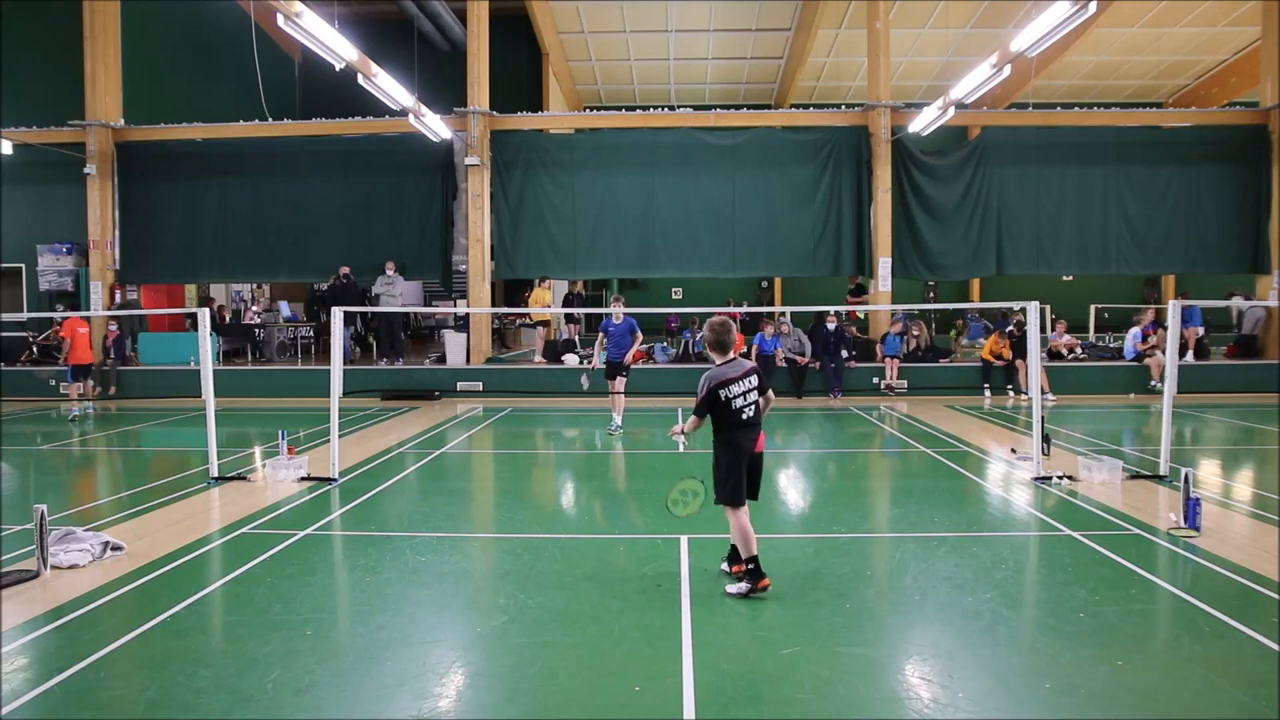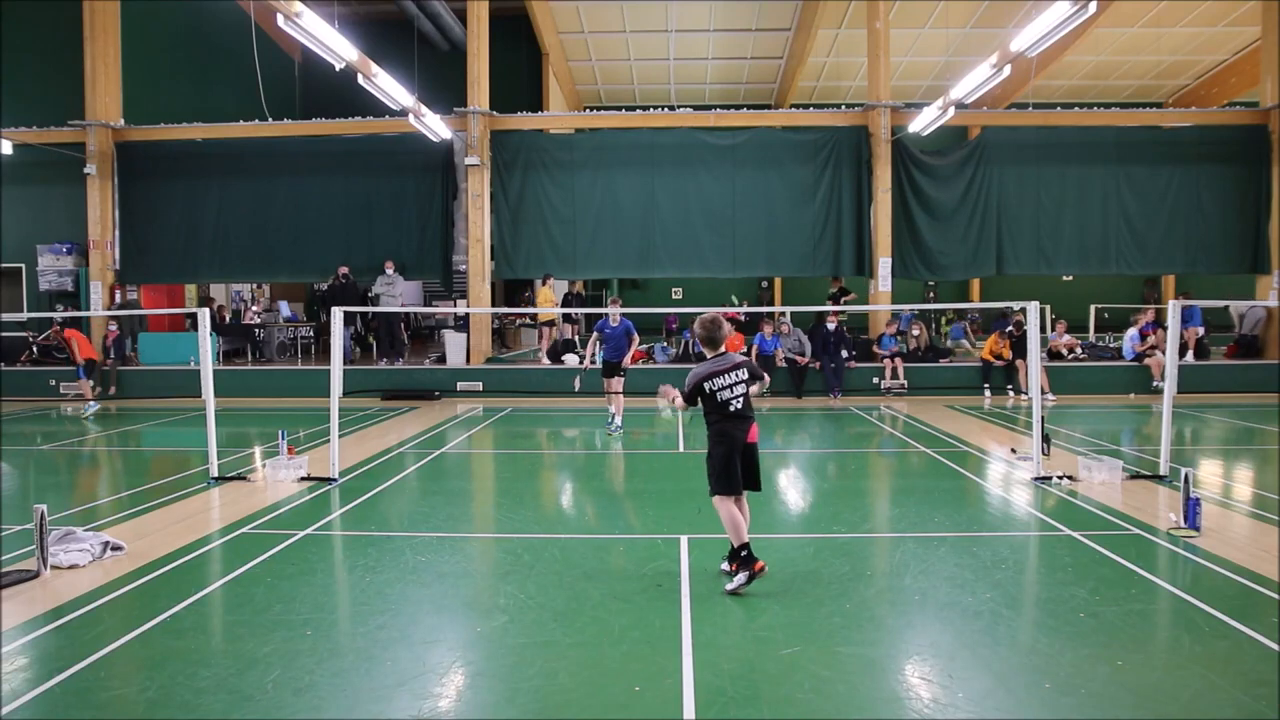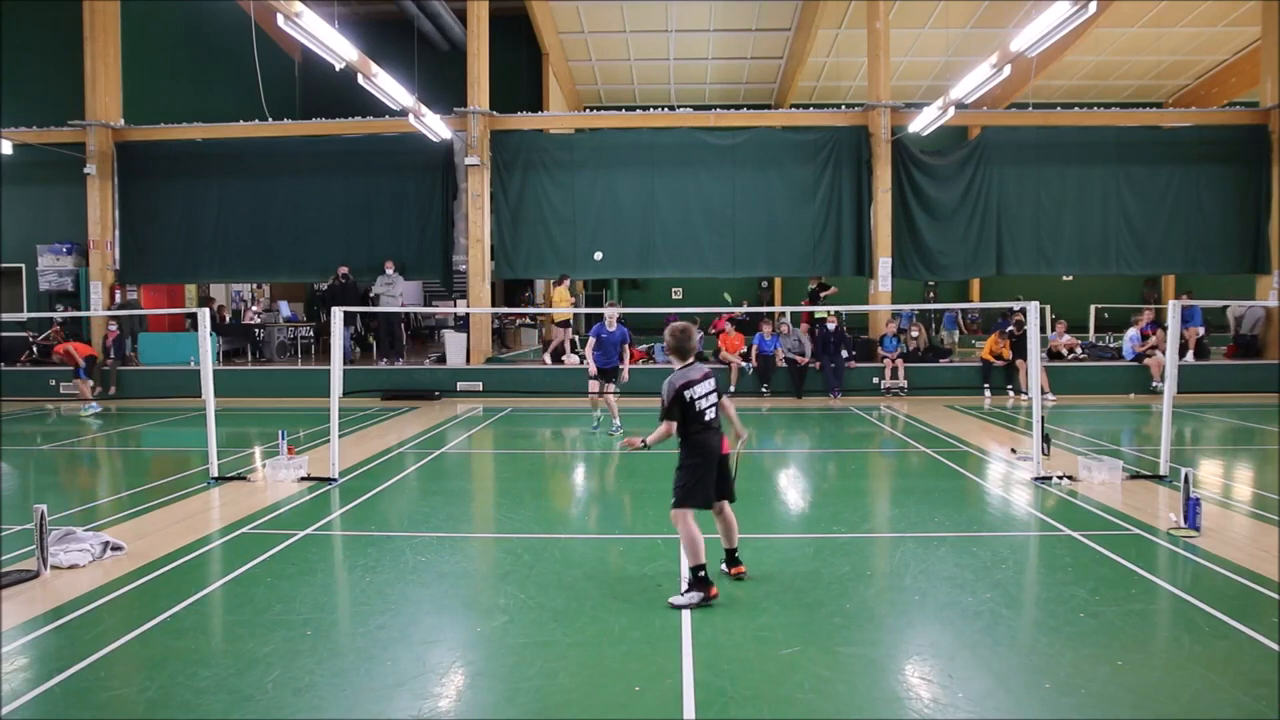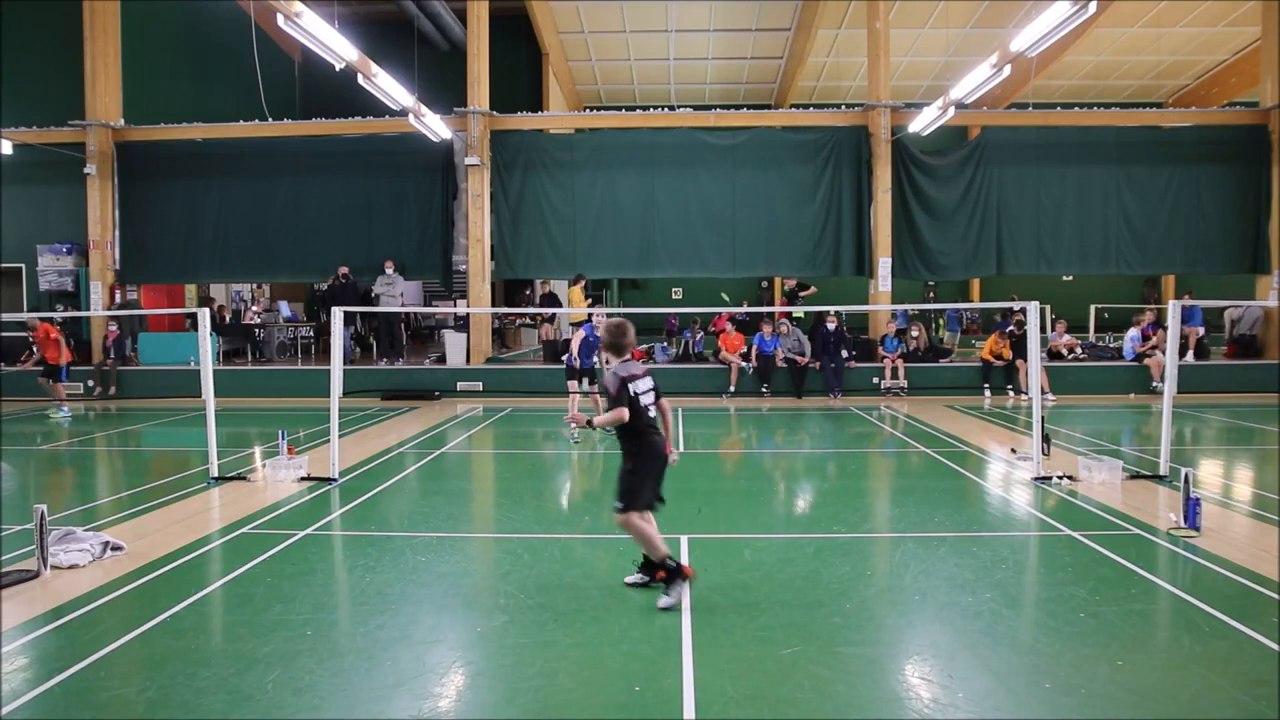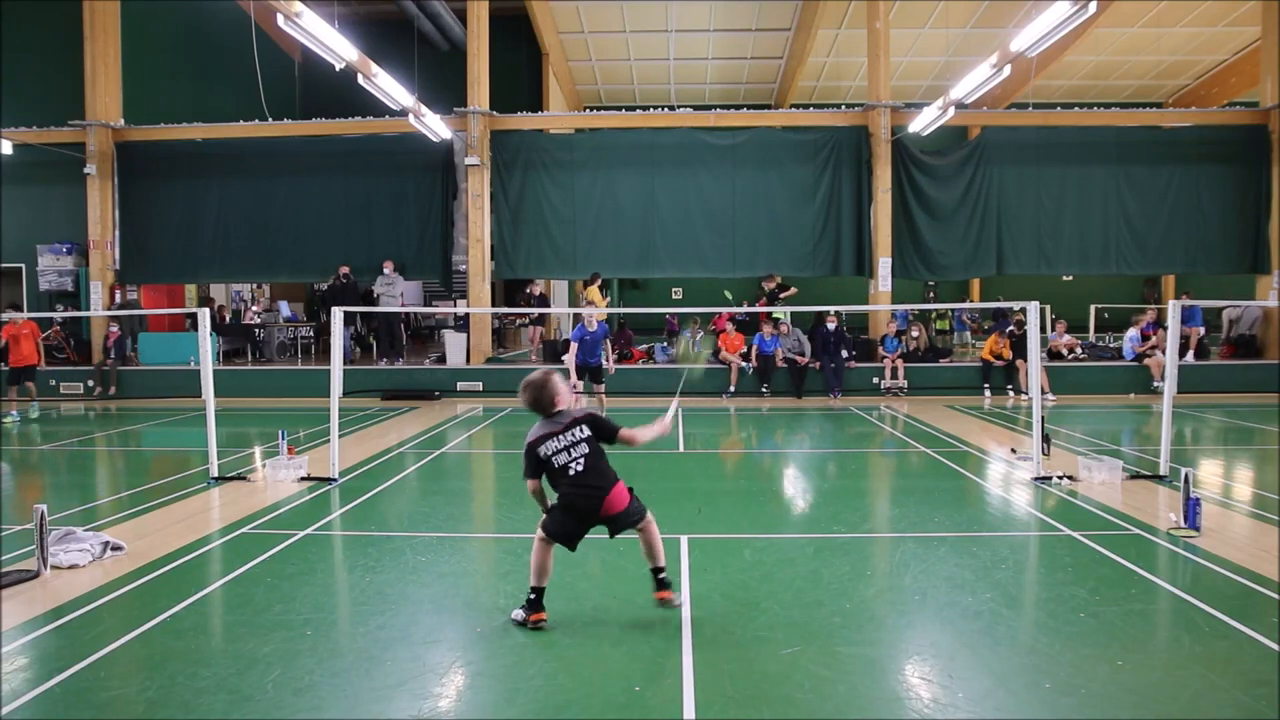
dt=0.5s
person 1, frame 1
left shoulder: (711, 379)
right shoulder: (751, 368)
left elbow: (697, 420)
right elbow: (769, 399)
left wrist: (681, 430)
left hip: (730, 447)
right hip: (755, 442)
left knee: (733, 509)
right knee: (740, 502)
left ankle: (755, 574)
right ankle: (736, 558)
person 1, frame 2
left shoulder: (698, 375)
right shoulder: (742, 362)
left elbow: (684, 405)
right elbow: (764, 380)
left wrist: (673, 395)
right wrist: (751, 392)
left hip: (722, 439)
right hip: (747, 434)
left knee: (722, 500)
right knee: (738, 496)
left ankle: (748, 560)
right ankle: (737, 556)
person 1, frame 3
left shoulder: (673, 384)
right shoulder: (706, 372)
left elbow: (669, 428)
right elbow: (724, 404)
left wrist: (643, 443)
right wrist: (739, 429)
left hip: (695, 453)
right hip: (718, 446)
left knee: (681, 515)
right knee: (721, 505)
left ankle: (701, 584)
right ankle: (733, 562)
person 1, frame 4
left shoulder: (615, 377)
right shoulder: (643, 371)
left elbow: (622, 415)
right elbow: (664, 408)
left wrist: (590, 422)
right wrist: (669, 446)
left hip: (640, 454)
right hip: (656, 448)
left knee: (627, 518)
right knee: (639, 511)
left ankle: (675, 570)
right ankle: (651, 568)
person 1, frame 5
left shoulder: (534, 439)
right shoulder: (585, 418)
left elbow: (533, 486)
right elbow: (632, 438)
left wrist: (547, 510)
right wrist: (662, 425)
left hip: (572, 504)
right hip: (611, 497)
left knee: (543, 540)
right knee: (646, 523)
left ankle: (534, 608)
right ankle: (663, 586)
